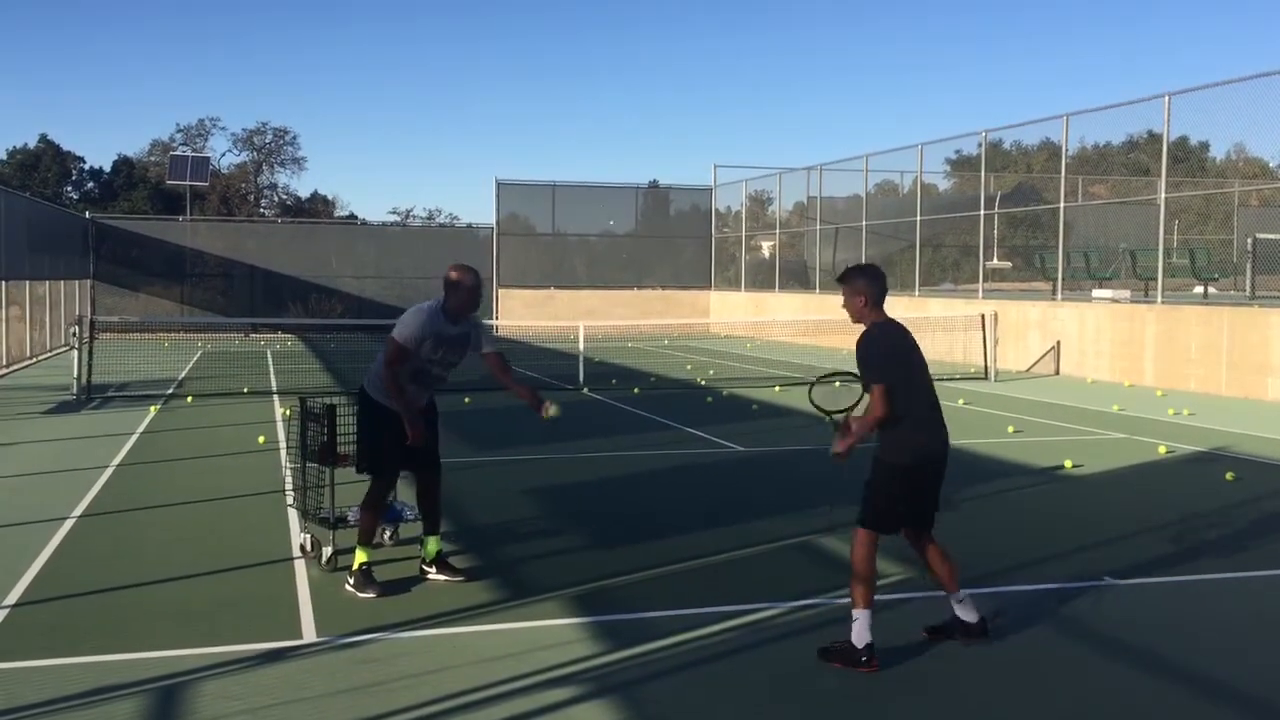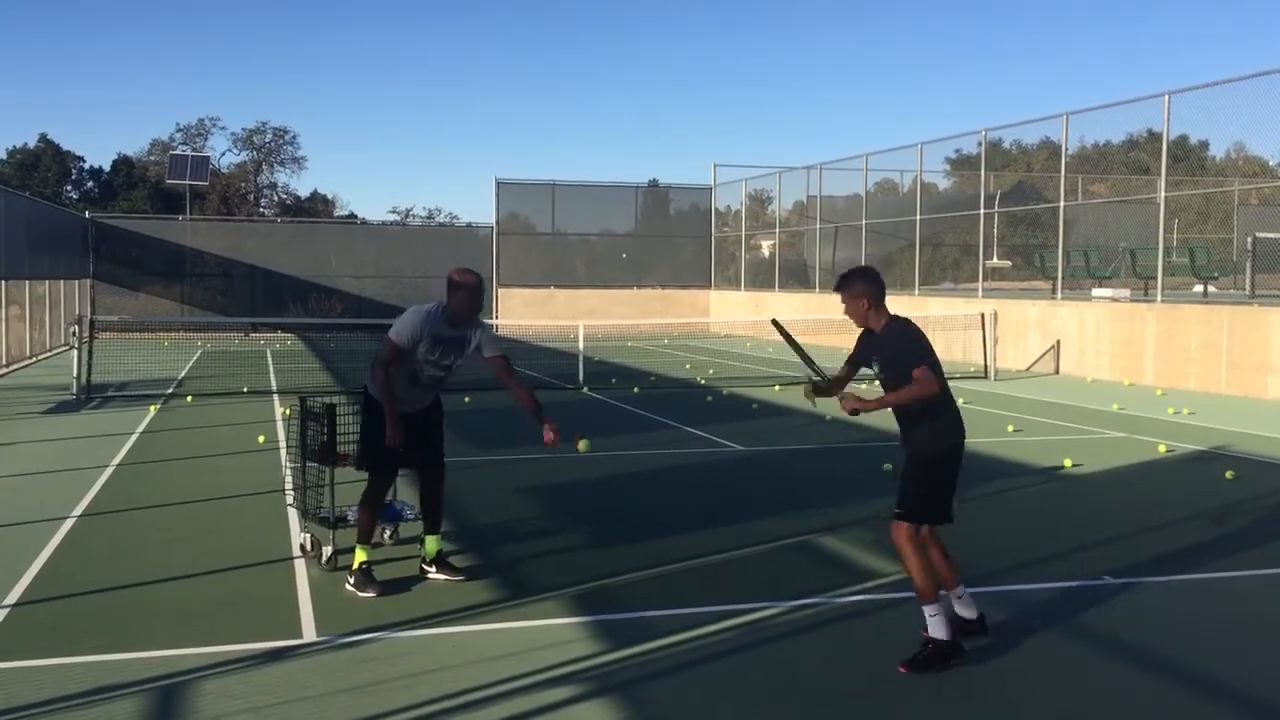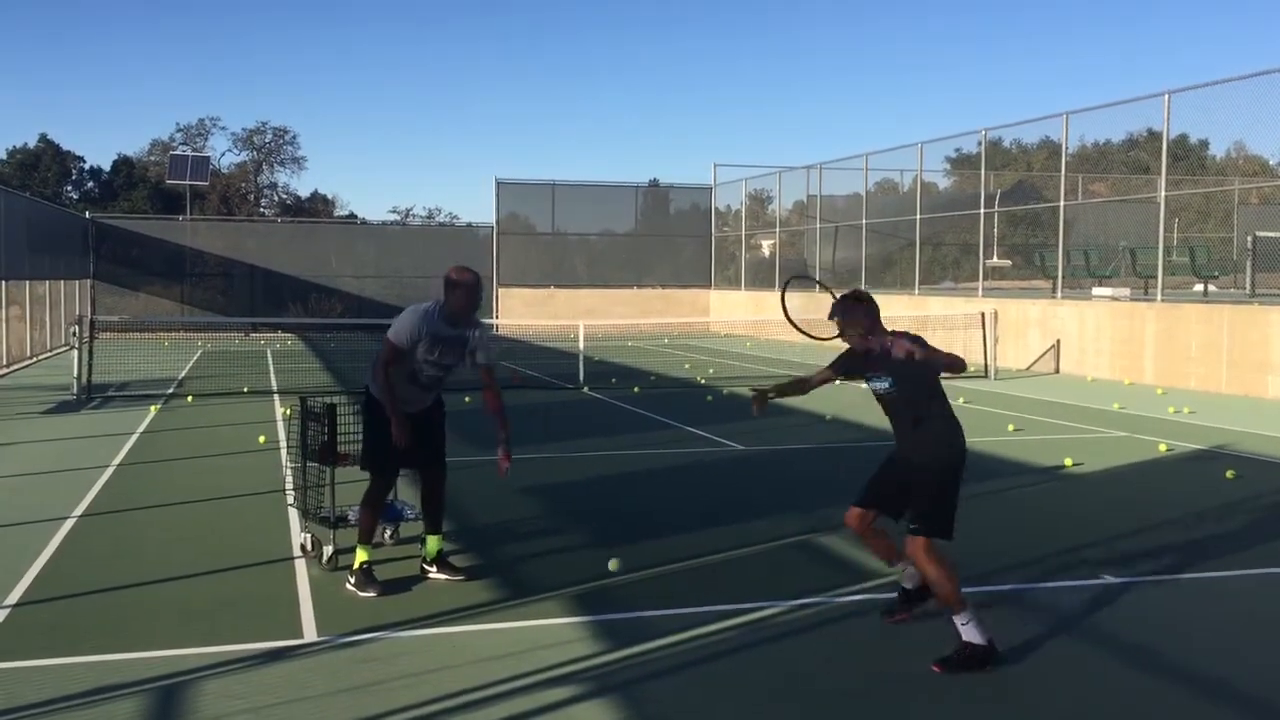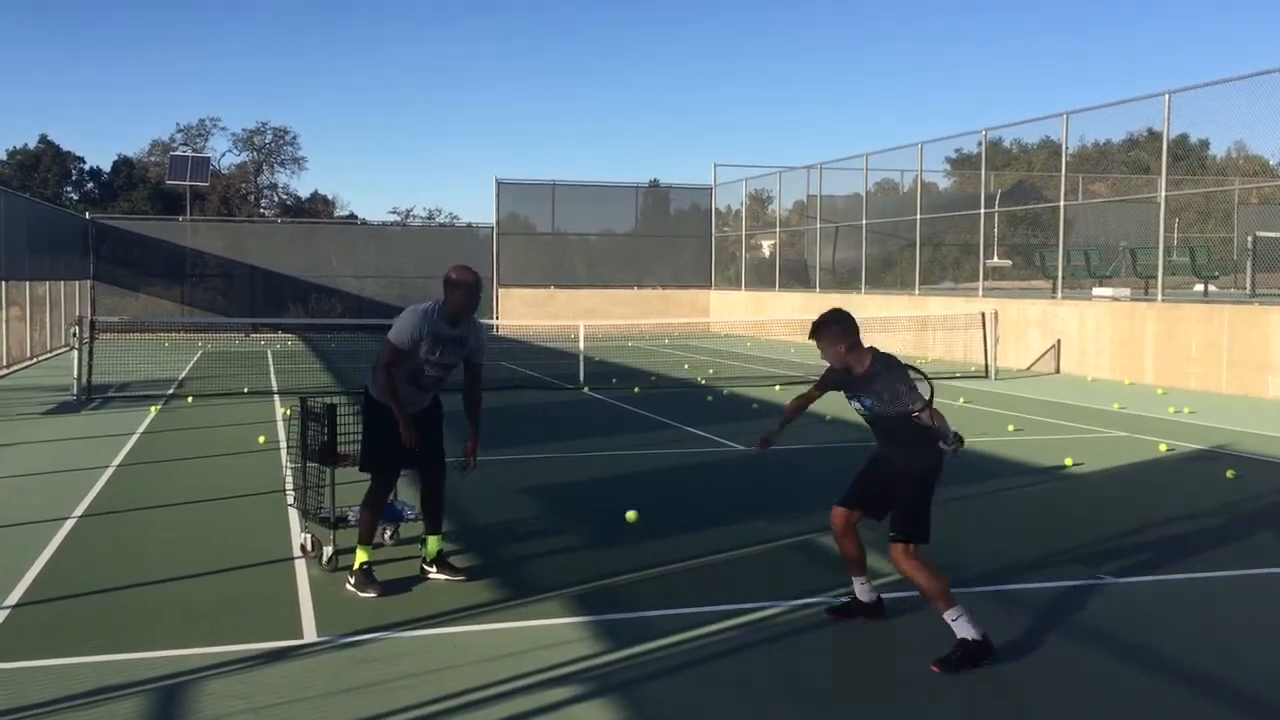
dt=0.2s
person 1, frame 1
left shoulder: (872, 341)
right shoulder: (894, 335)
left elbow: (879, 406)
left wrist: (848, 441)
right wrist: (855, 426)
left hip: (908, 451)
right hip: (928, 447)
left knee: (865, 537)
right knee: (918, 535)
left ankle: (861, 645)
right ankle: (968, 617)
person 1, frame 2
left shoulder: (903, 334)
right shoulder: (872, 338)
left elbow: (930, 385)
right elbow: (843, 377)
left wrist: (871, 404)
right wrist: (825, 387)
left hip: (939, 443)
right hip: (922, 443)
left knee: (906, 533)
right knee: (920, 532)
left ankle: (940, 637)
right ankle: (967, 612)
person 1, frame 3
left shoulder: (907, 347)
right shoulder: (859, 356)
left elbow: (957, 365)
right elbow: (814, 380)
left wrist: (916, 354)
right wrist: (771, 393)
left hip: (941, 455)
right hip: (907, 453)
left knee: (920, 547)
right knee: (856, 518)
left ankle: (977, 642)
right ankle: (912, 583)
person 1, frame 4
left shoulder: (891, 371)
right shoulder: (844, 370)
left elbow: (928, 415)
right elbow: (806, 397)
left wrist: (945, 433)
right wrist: (779, 427)
left hip: (918, 463)
right hip: (889, 457)
left knee: (902, 553)
right knee: (840, 519)
left ankle: (973, 639)
right ankle: (865, 597)
person 2, frame 1
left shoulder: (474, 329)
right shoulder: (420, 319)
left elbow: (502, 371)
right elbow: (388, 368)
left wrist: (537, 402)
right wrist: (409, 419)
left hip: (420, 405)
right hip: (381, 403)
left knee: (430, 476)
right knee: (384, 483)
left ankle: (431, 557)
right ankle: (359, 567)
person 2, frame 2
left shoulder: (479, 332)
right shoulder: (418, 319)
left elbow: (510, 378)
right elbow: (380, 365)
left wrist: (542, 419)
right wrist: (392, 418)
left hip: (425, 406)
right hip: (384, 403)
left knee: (434, 476)
right knee: (381, 481)
left ankle: (431, 557)
right ankle: (359, 566)
person 2, frame 3
left shoulder: (476, 332)
right shoulder: (417, 319)
left elbow: (490, 387)
right elbow: (382, 367)
left wrist: (503, 440)
right wrist: (395, 419)
left hip: (427, 407)
right hip: (387, 403)
left knee: (436, 476)
right knee: (383, 482)
left ankle: (433, 557)
right ankle: (359, 568)
person 2, frame 4
left shoulder: (473, 331)
right shoulder: (416, 319)
left elbow: (472, 385)
right elbow: (382, 368)
left wrist: (474, 434)
right wrist: (402, 420)
left hip: (425, 406)
right hip: (385, 404)
left knee: (435, 476)
right knee: (384, 482)
left ankle: (432, 557)
right ankle: (360, 567)
